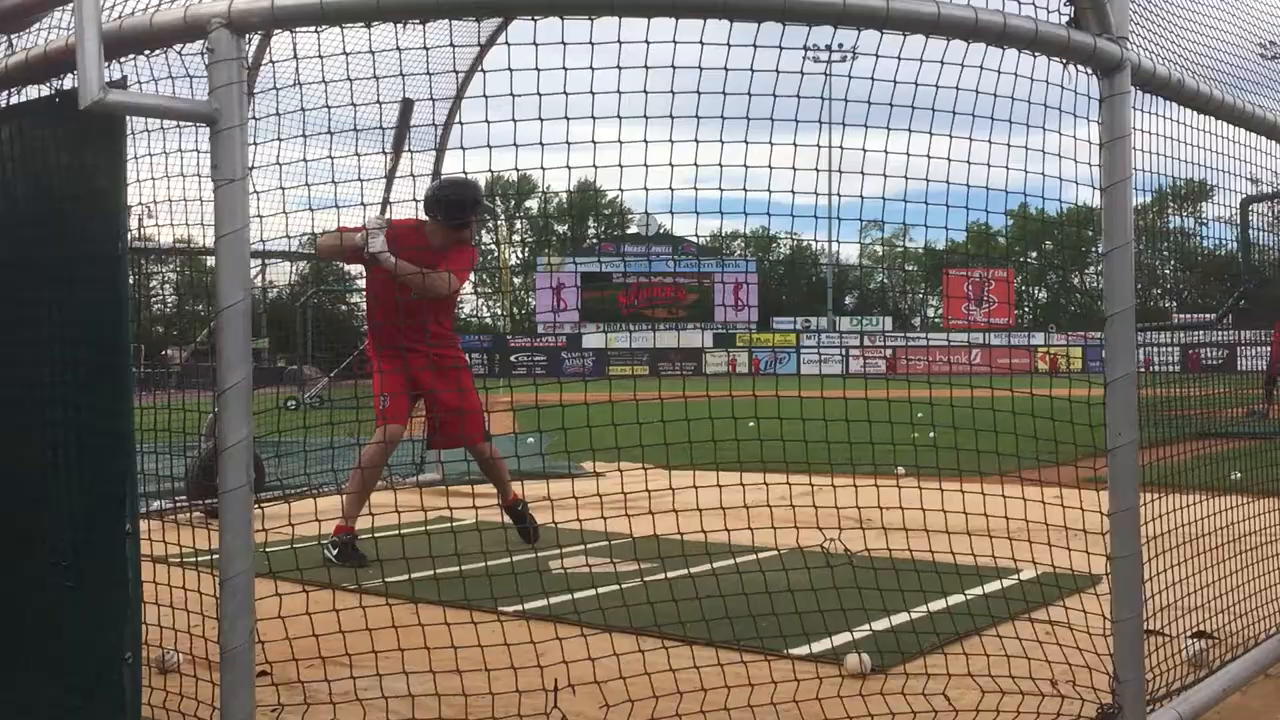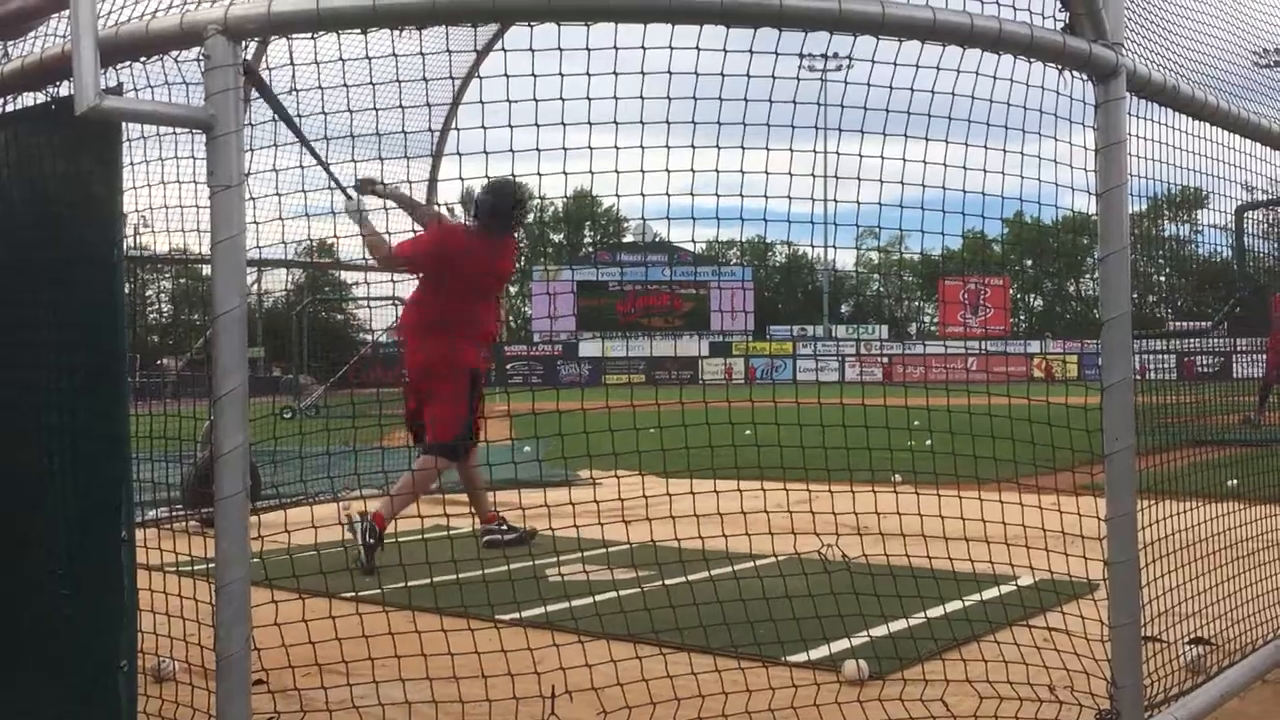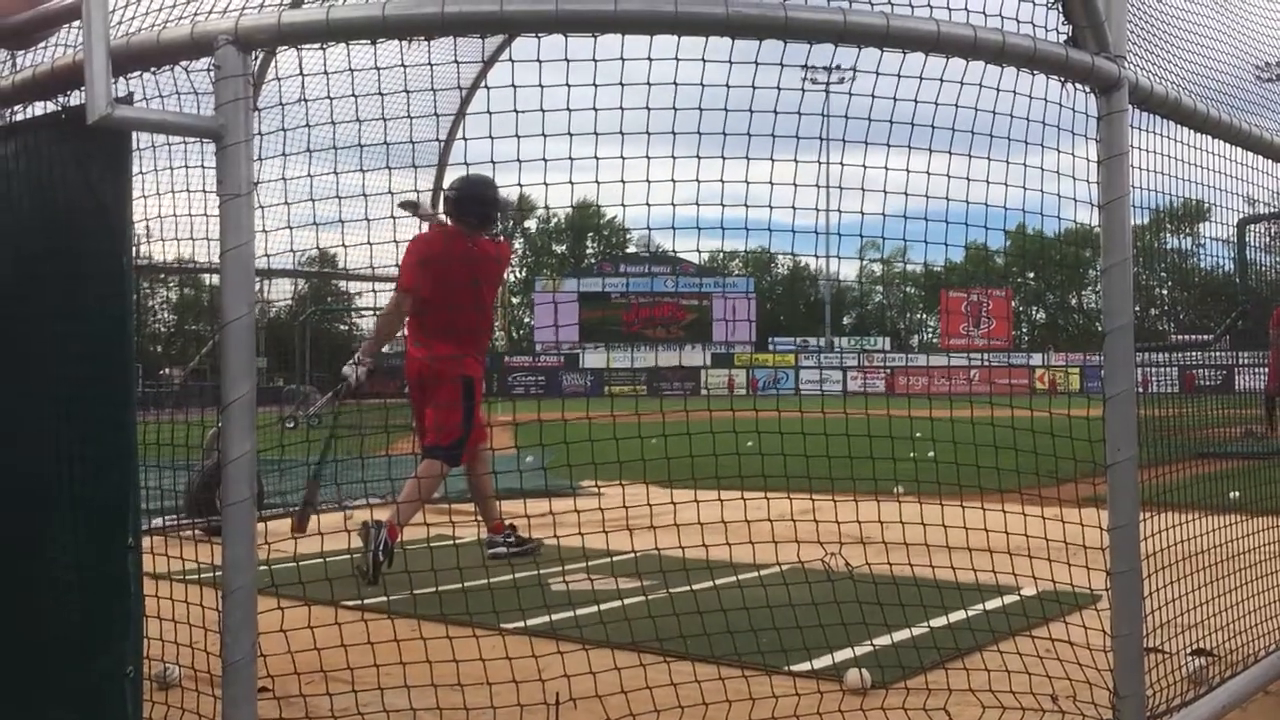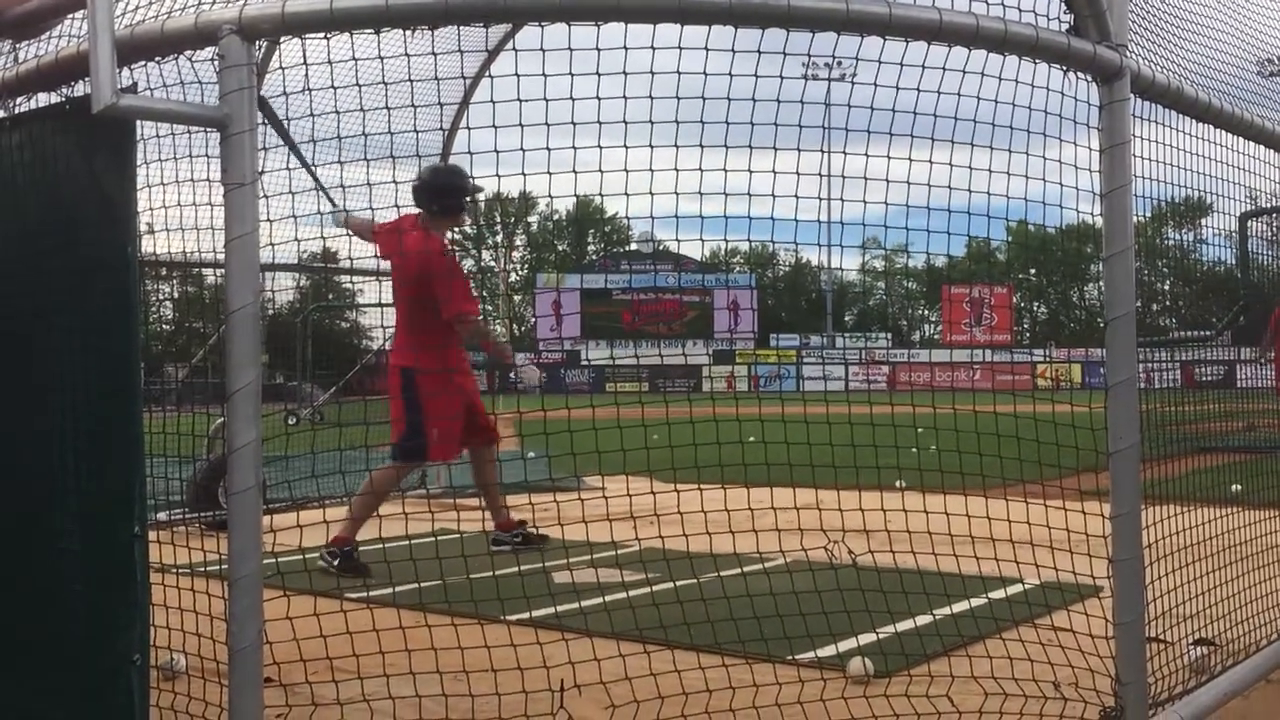
dt=0.5s
person 1, frame 1
left shoulder: (463, 250)
right shoulder: (391, 232)
left elbow: (439, 286)
right elbow: (324, 246)
left wrist: (390, 261)
right wrist: (361, 242)
left hip: (442, 357)
right hip: (392, 354)
left knee: (477, 442)
right knee: (388, 435)
left ankle: (512, 501)
right ankle: (342, 535)
person 1, frame 2
left shoulder: (444, 239)
right shoulder: (504, 253)
left elbow: (386, 258)
left wrist: (361, 217)
right wrist: (392, 193)
left hip: (418, 352)
right hip: (461, 360)
left knee: (461, 438)
right knee: (443, 452)
left ankle: (490, 523)
right ankle: (375, 522)
person 1, frame 3
left shoulder: (428, 244)
right shoulder: (498, 252)
left elbow: (400, 305)
left wrist: (363, 355)
right wrist: (435, 221)
left hip: (420, 362)
right hip: (458, 366)
left knee: (469, 443)
right knee: (443, 455)
left ankle: (498, 532)
right ankle: (389, 529)
person 1, frame 4
left shoulder: (407, 227)
right shoulder: (437, 256)
left elbow: (371, 230)
right elbow: (466, 323)
left wrist: (345, 220)
right wrist: (512, 359)
left hip: (446, 362)
right hip: (420, 365)
left knee: (482, 439)
right knee: (410, 457)
left ankle: (505, 529)
right ankle: (339, 546)
